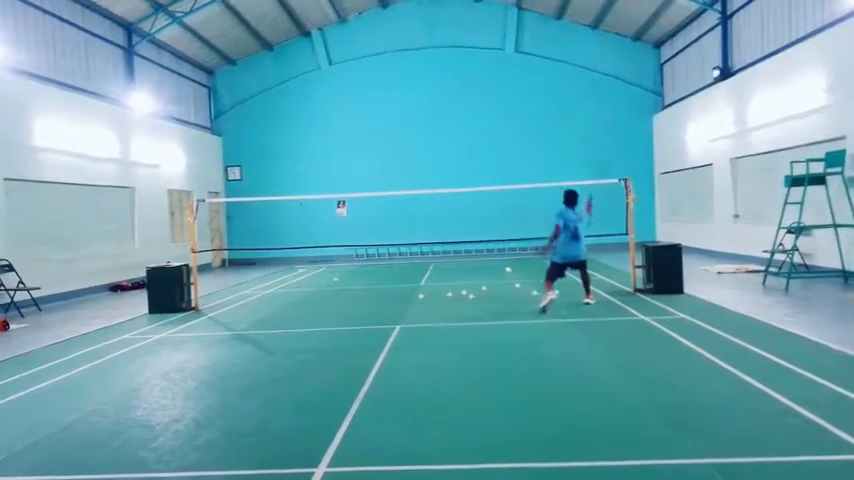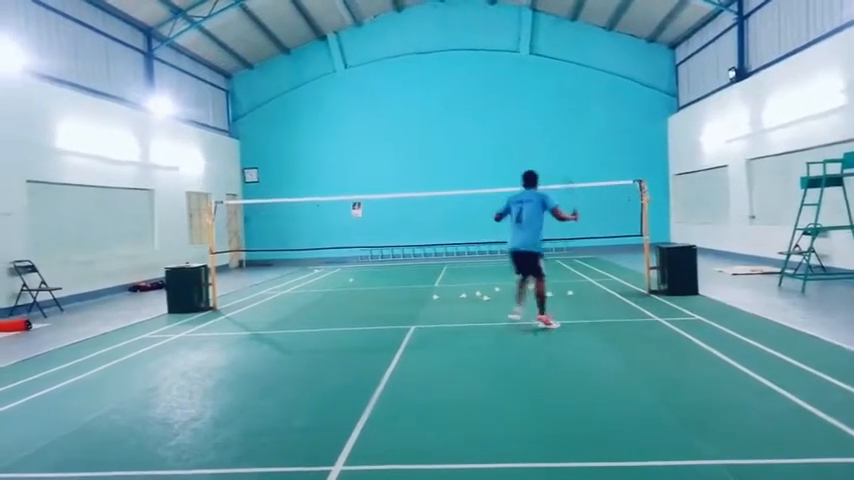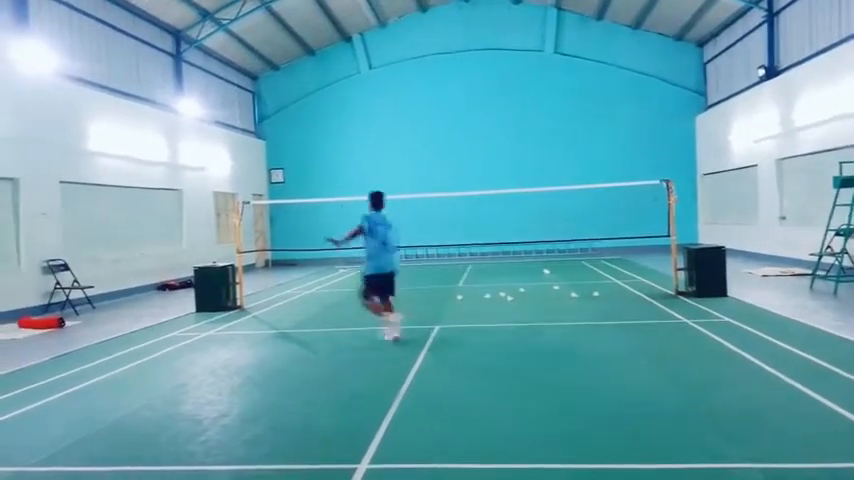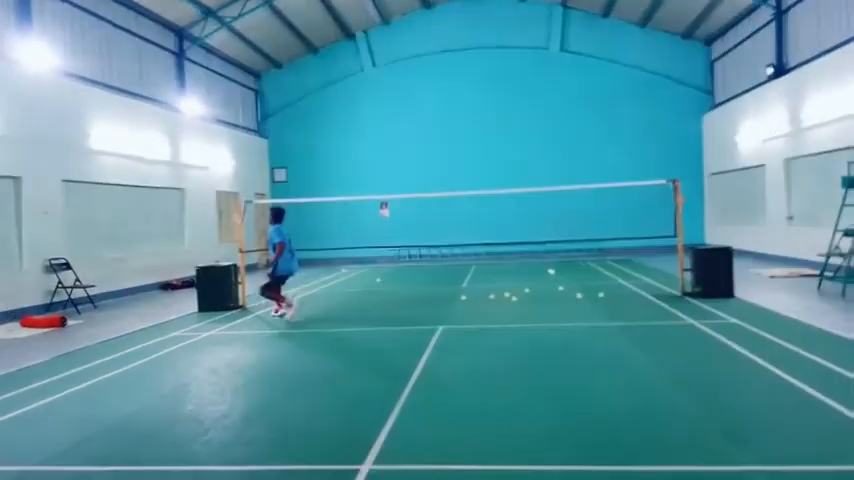
dt=1s
person 1, frame 1
left shoulder: (562, 214)
right shoulder: (578, 215)
left elbow: (557, 231)
left wrist: (549, 245)
left hip: (562, 255)
right hip: (579, 254)
left knee: (549, 279)
right knee: (583, 271)
left ankle: (550, 294)
right ankle: (588, 296)
person 1, frame 2
left shoulder: (513, 199)
right shoulder: (541, 197)
left elbow: (497, 218)
right elbow: (560, 216)
right wrist: (573, 217)
left hip: (514, 246)
right hip: (531, 246)
left knee: (524, 277)
right knee: (539, 279)
left ankle: (518, 309)
right ankle: (543, 317)
person 1, frame 3
left shoulder: (368, 217)
right shoulder: (387, 223)
left elbow: (358, 230)
left wrist: (340, 241)
left hip: (374, 265)
right hip: (391, 264)
left knee: (367, 299)
right knee: (384, 299)
left ankle: (391, 318)
right ankle: (392, 328)
person 1, frame 4
left shoulder: (274, 230)
right shoulder: (281, 230)
left elbow: (280, 248)
left wrist: (272, 264)
left hip: (282, 268)
right hip: (291, 266)
left knee: (264, 290)
right knee: (275, 285)
left ankle: (288, 302)
right ankle: (279, 307)
